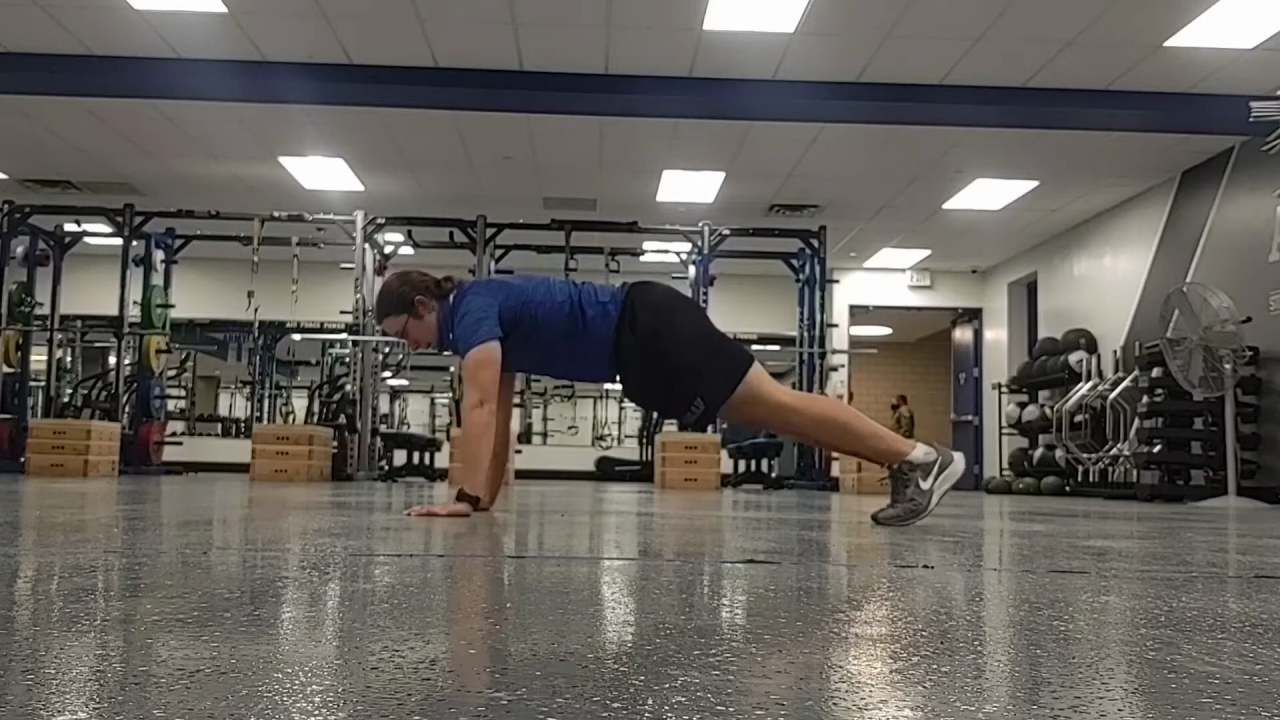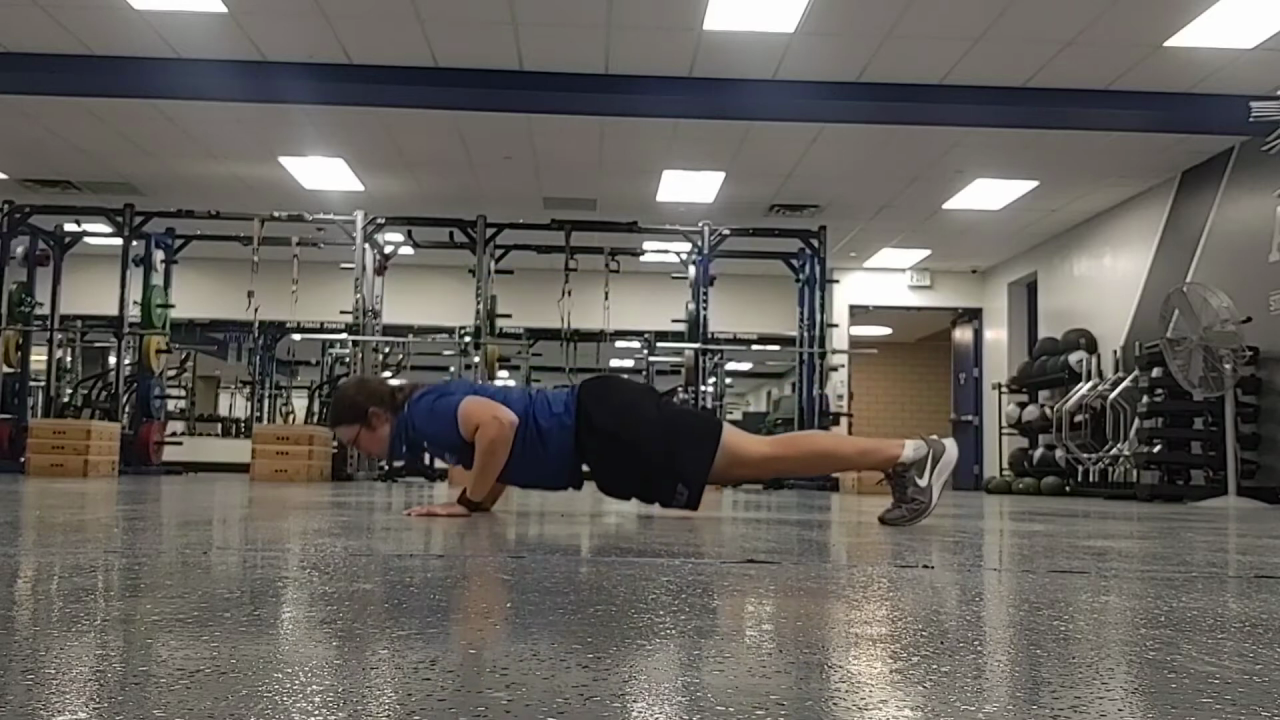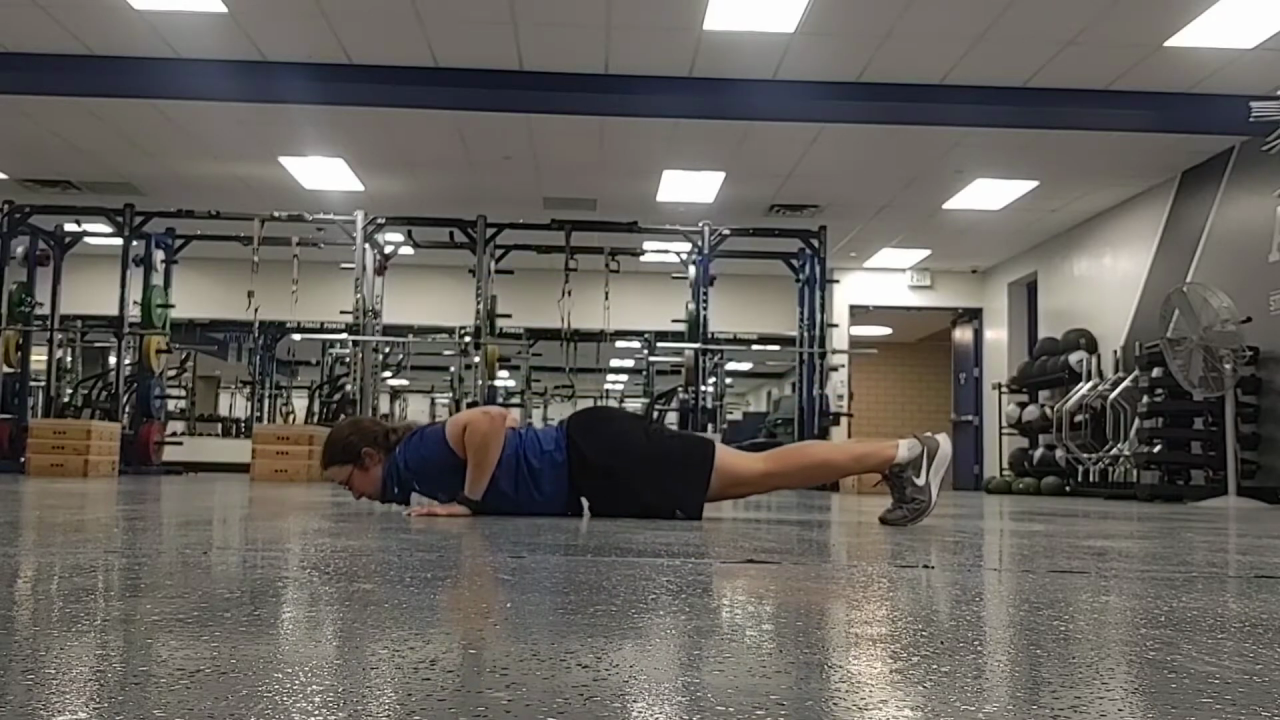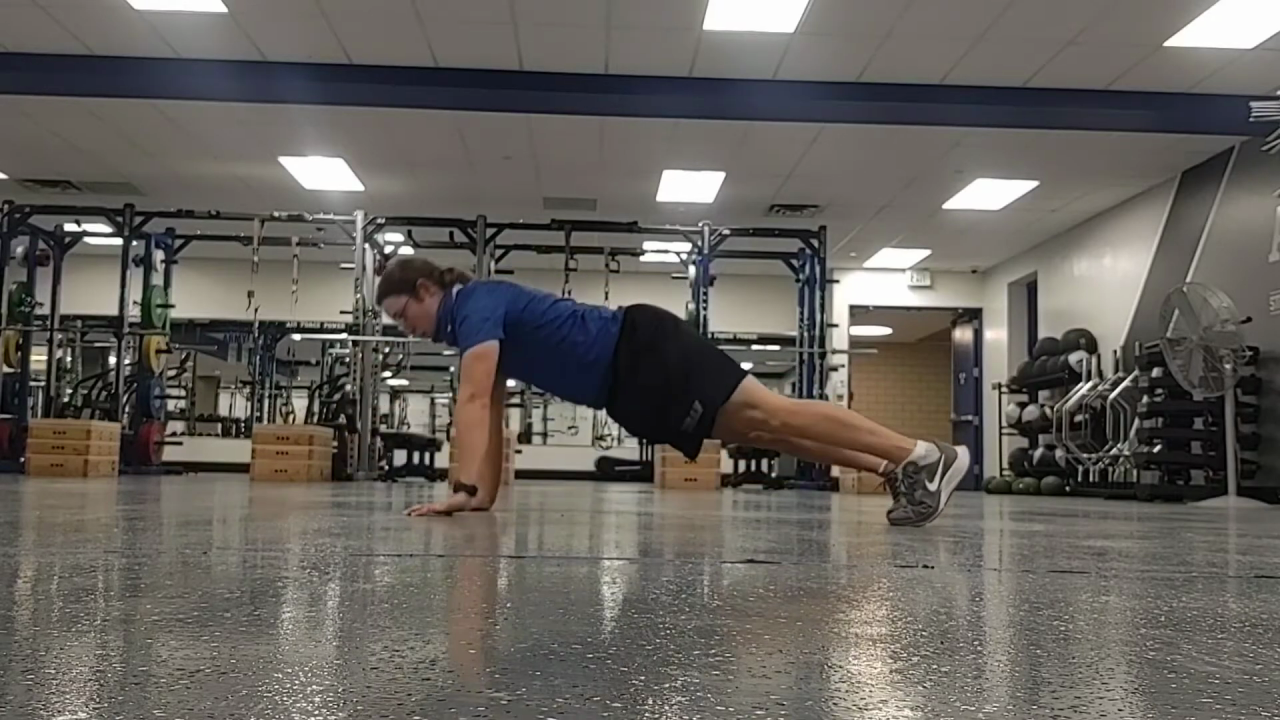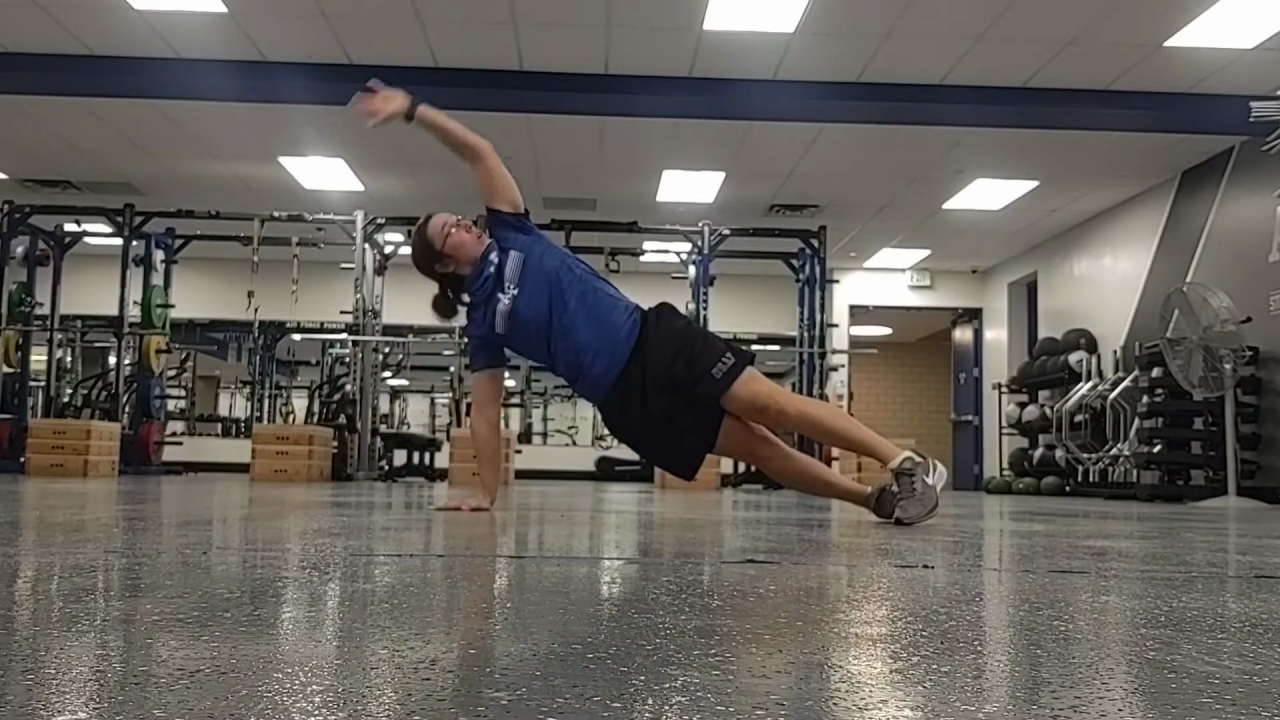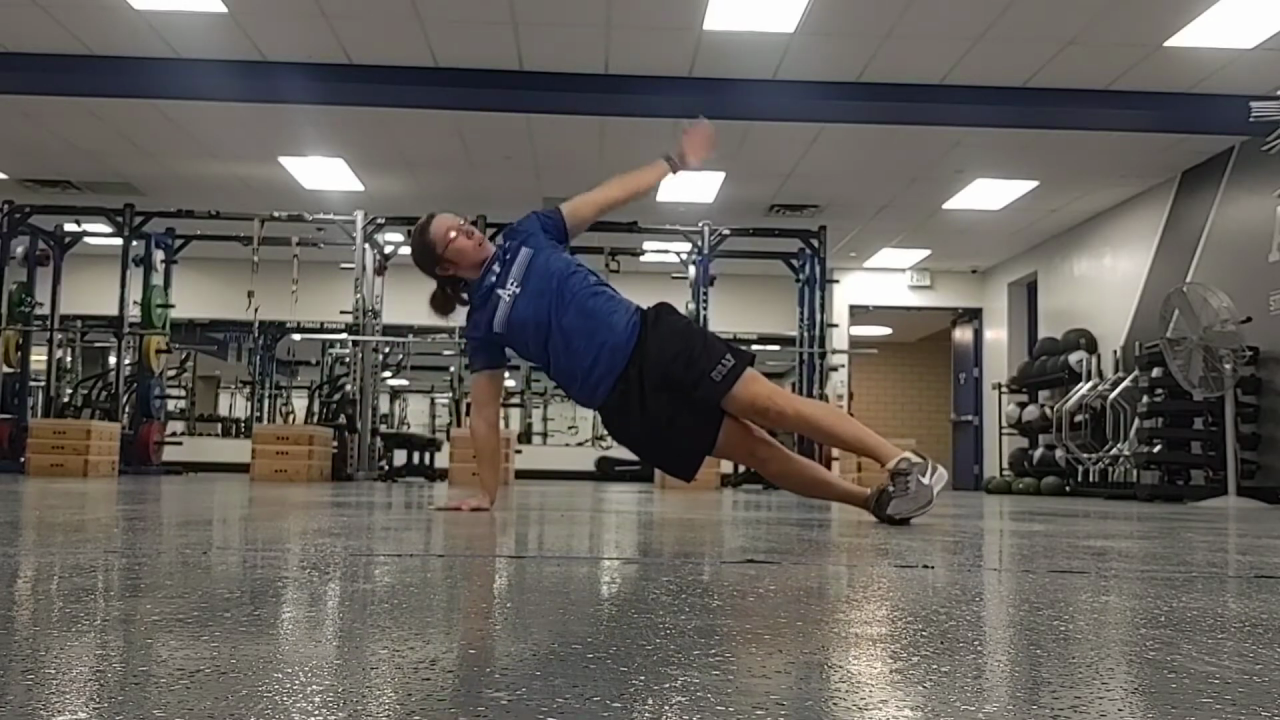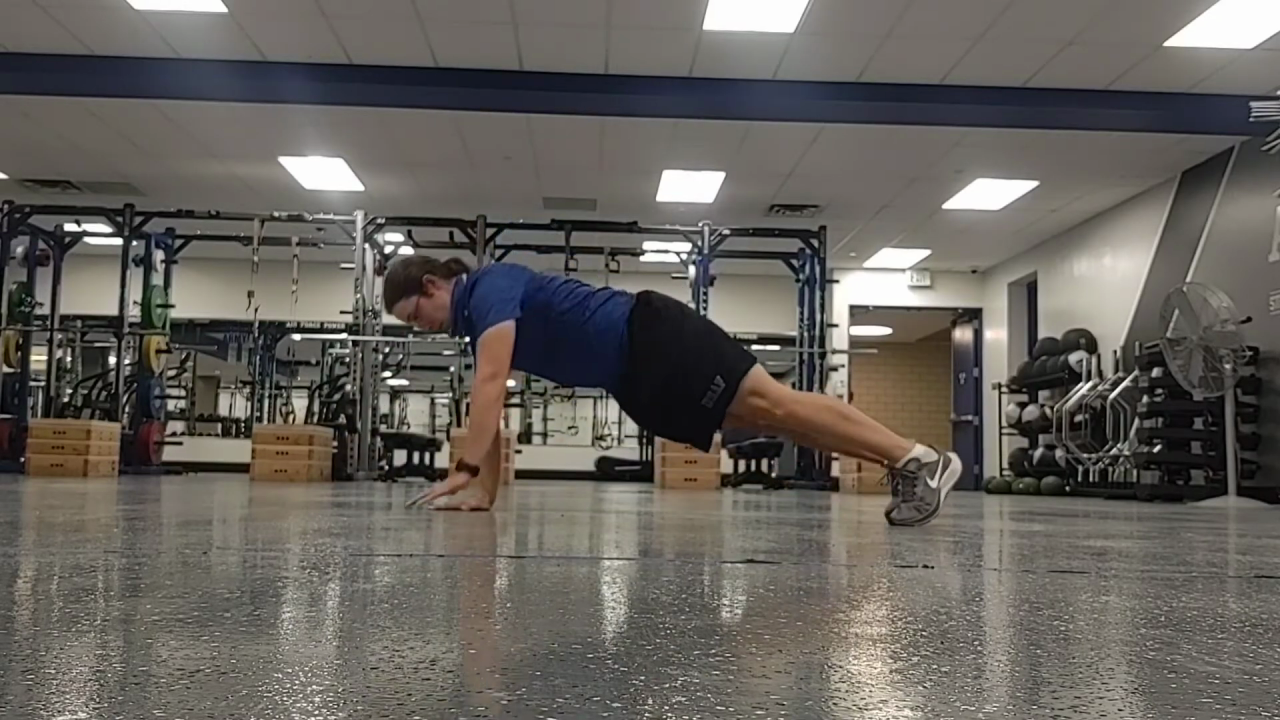
dt=0.7s
person 1, frame 1
left shoulder: (472, 308)
right shoulder: (482, 315)
left elbow: (479, 405)
right elbow: (499, 412)
left wrist: (466, 498)
right wrist: (488, 497)
left hip: (648, 327)
right hip: (639, 345)
left knee: (775, 403)
right knee: (763, 414)
left ankle: (922, 457)
right ankle: (909, 462)
person 1, frame 2
left shoulder: (426, 411)
right shoulder: (434, 407)
left elbow: (500, 424)
left wrist: (468, 502)
right wrist: (477, 498)
left hip: (606, 423)
right hip: (598, 426)
left knee: (756, 455)
right knee: (752, 457)
left ankle: (913, 455)
right ankle: (905, 457)
person 1, frame 3
left shoulder: (416, 455)
right shoulder: (420, 457)
left elbow: (489, 419)
left wrist: (466, 501)
right wrist: (474, 500)
left hip: (597, 455)
right hip: (588, 459)
left knee: (754, 472)
right knee: (751, 470)
left ankle: (909, 452)
right ankle: (903, 455)
person 1, frame 4
left shoulder: (474, 304)
right shoulder: (471, 324)
left elbow: (475, 402)
right elbow: (495, 412)
left wrist: (465, 487)
right wrist: (487, 493)
left hip: (642, 347)
right hip: (630, 390)
left knee: (769, 413)
right knee: (762, 435)
left ankle: (921, 456)
right ankle: (894, 470)
person 1, frame 5
left shoulder: (512, 235)
right shoulder: (481, 320)
left elbow: (479, 153)
right elbow: (485, 411)
left wrist: (412, 109)
right wrist: (486, 491)
left hip: (653, 339)
right hip: (624, 397)
left knee: (768, 401)
right knee: (754, 447)
left ankle: (905, 464)
right ankle: (874, 495)
person 1, frame 6
left shoulder: (525, 239)
right shoulder: (480, 323)
left elbow: (606, 197)
right elbow: (484, 414)
left wrist: (675, 162)
right wrist: (487, 492)
left hip: (653, 342)
right hip: (623, 405)
left knee: (771, 403)
right knee: (754, 449)
left ankle: (904, 465)
right ankle: (875, 497)
person 1, frame 7
left shoulder: (490, 288)
right shoulder: (477, 323)
left elbow: (490, 383)
right elbow: (492, 407)
left wrist: (466, 471)
right wrist: (487, 492)
left hip: (654, 332)
right hip: (638, 384)
left knee: (775, 402)
right knee: (766, 422)
left ankle: (921, 458)
right ankle: (898, 464)
